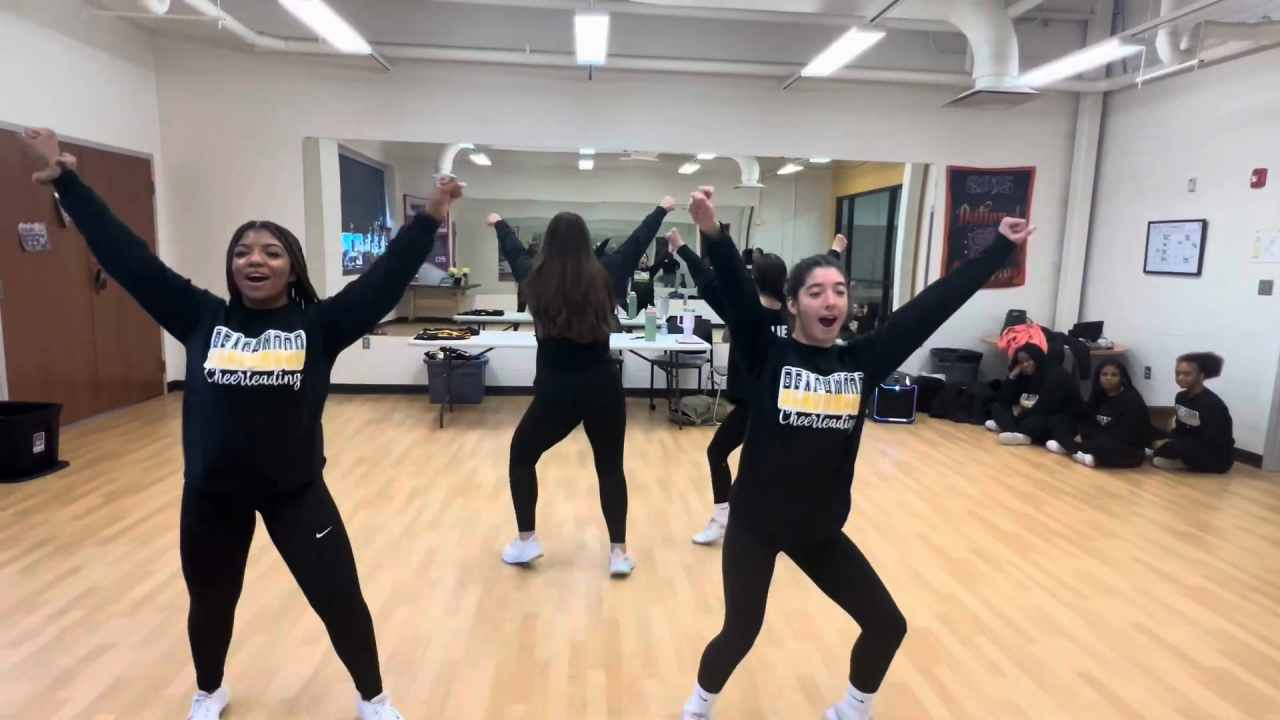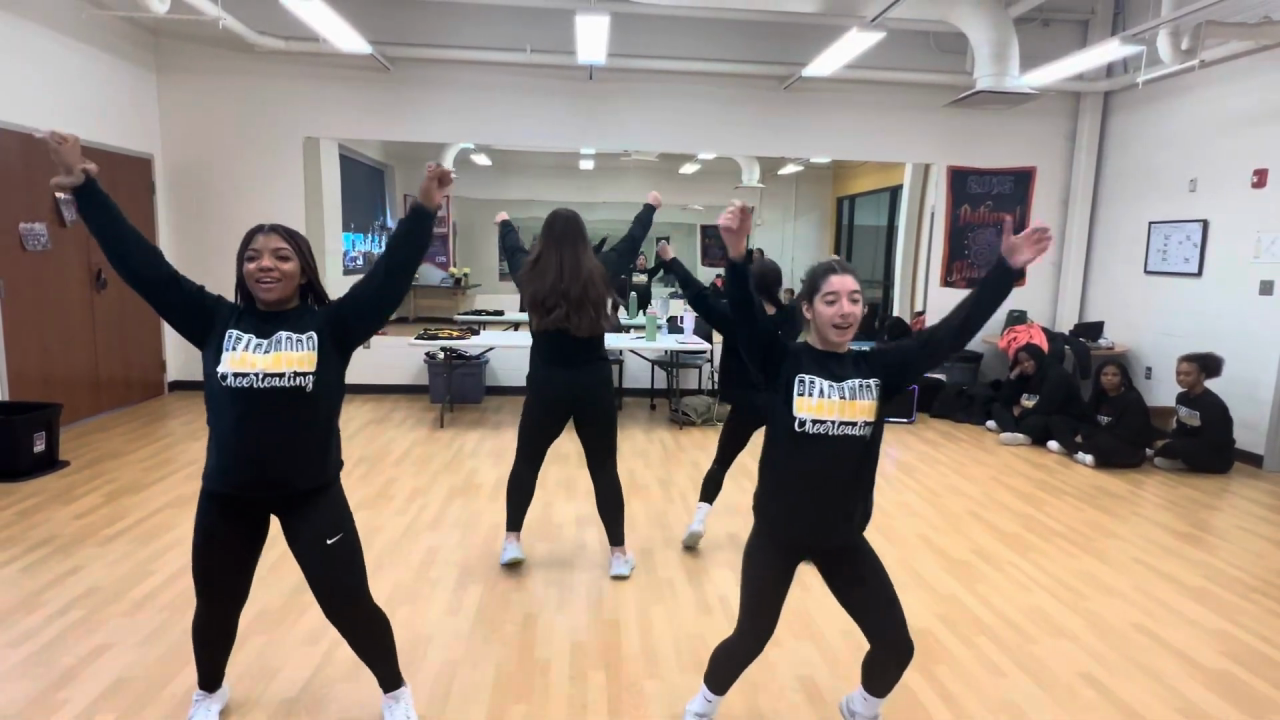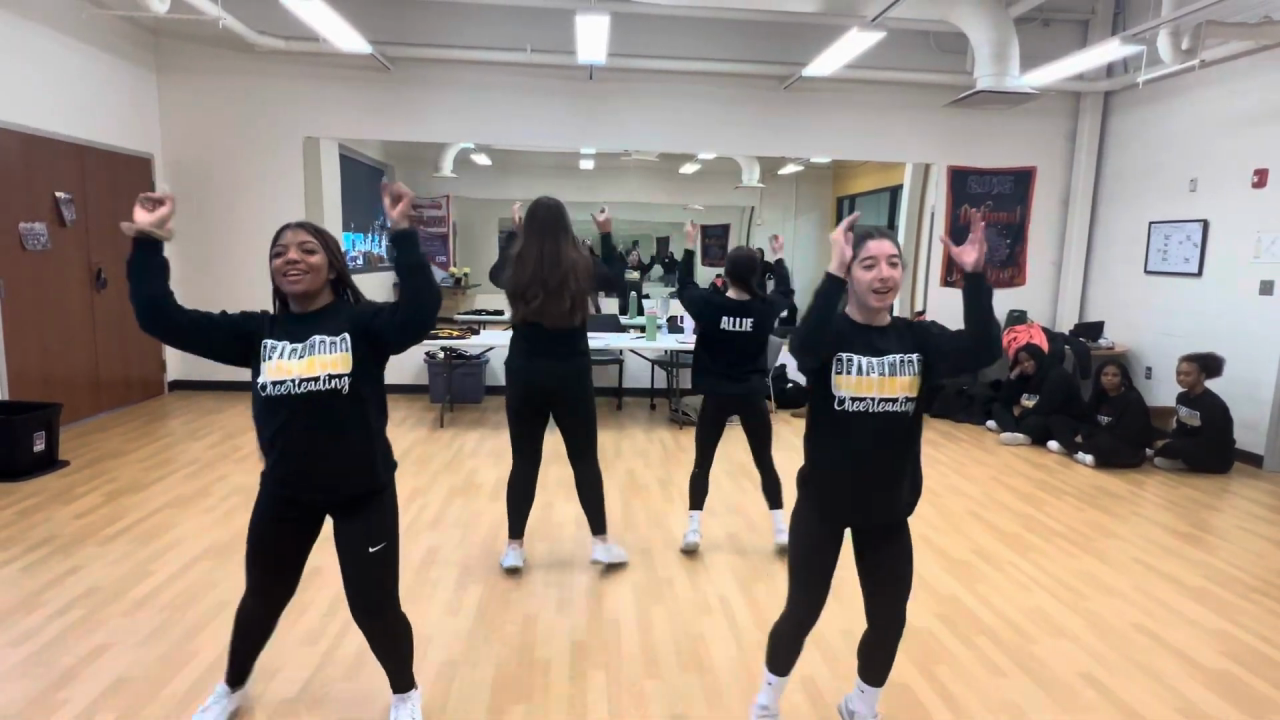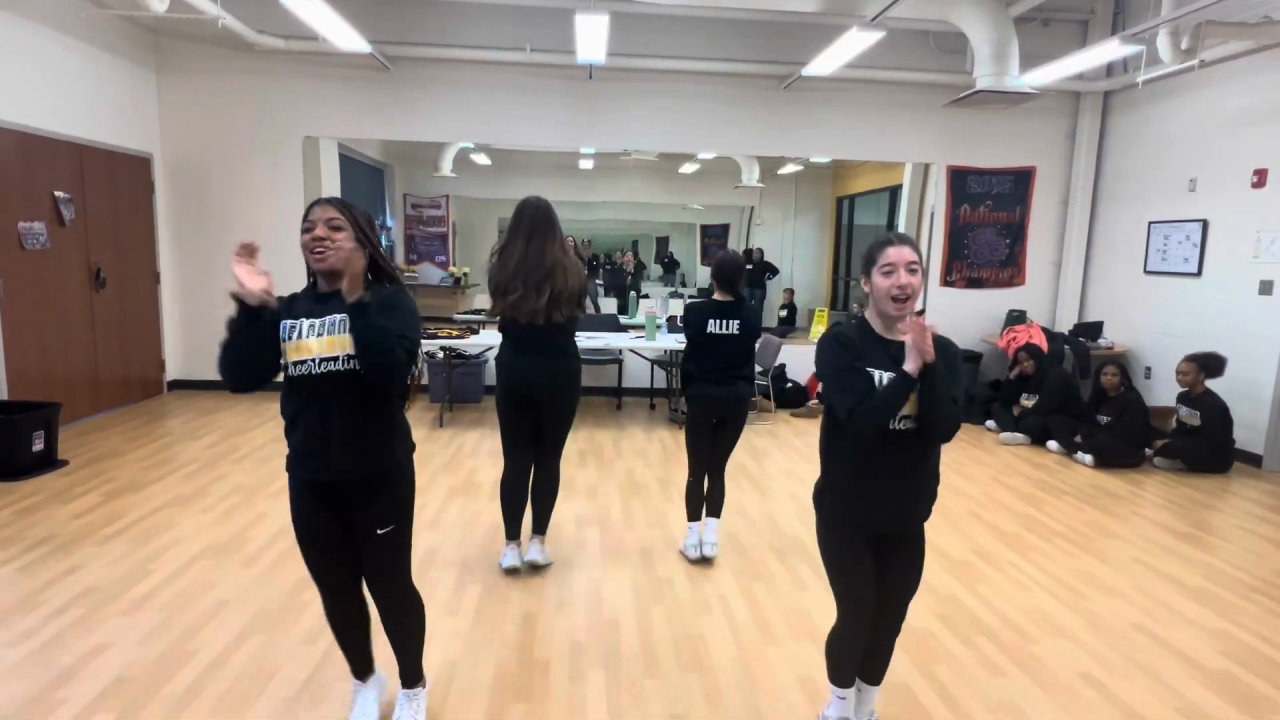
dt=0.2s
person 1, frame 1
left shoulder: (320, 325)
right shoulder: (202, 318)
left elbow: (386, 278)
right elbow: (127, 257)
left wrist: (429, 219)
right wrist: (65, 180)
left hip: (296, 491)
right hip: (213, 492)
left knee: (340, 601)
right knee: (211, 603)
person 1, frame 2
left shoulder: (330, 325)
right shoulder: (217, 321)
left elbow: (390, 280)
right elbow: (142, 267)
left wrist: (422, 213)
right wrist: (86, 191)
left hip: (312, 493)
right hip: (230, 495)
left knee: (350, 604)
right knee: (217, 604)
person 1, frame 3
left shoulder: (362, 320)
right shoulder: (253, 330)
left elbow: (420, 317)
right elbow: (164, 323)
left wrist: (402, 236)
right wrist: (146, 245)
left hip: (364, 490)
right hip: (286, 491)
left knee: (375, 608)
right knee: (262, 599)
person 1, frame 4
left shoulder: (387, 301)
right shoulder: (283, 311)
left elbow: (396, 364)
right elbow: (238, 376)
left wrist: (358, 298)
right wrist: (248, 306)
left hip: (378, 475)
right hip: (310, 476)
left knee: (389, 584)
right knee: (336, 587)
person 2, frame 1
left shoulder: (863, 361)
right shoulder: (767, 355)
left elbow: (933, 306)
right elbow: (737, 296)
left wrist: (1001, 248)
right wrist: (713, 234)
left hip: (821, 529)
right hip: (754, 525)
left knee: (888, 626)
right knee: (740, 633)
person 2, frame 2
left shoulder: (881, 367)
right shoulder: (780, 365)
left elbow: (956, 332)
right elbow: (746, 323)
left wrist: (1006, 270)
right wrist: (737, 256)
left hip: (844, 534)
right hip: (779, 531)
left knee: (896, 644)
right knee: (751, 637)
person 2, frame 3
left shoulder: (920, 338)
right shoulder: (825, 326)
left elbow: (983, 353)
right elbow: (806, 350)
left wrist: (974, 277)
right wrist: (835, 275)
left hip: (889, 507)
right hip: (823, 502)
left knee: (889, 619)
right knee: (803, 612)
person 2, frame 4
left shoulder: (941, 350)
right shoulder: (840, 344)
left elbow: (945, 428)
right elbow: (860, 421)
left wrist: (928, 368)
right wrist: (907, 370)
left hip: (906, 514)
right hip: (844, 510)
left knee: (888, 622)
right knee: (856, 619)
person 3, frame 1
left shoulder: (536, 280)
right shoulder: (602, 279)
left elbow: (513, 251)
right elbow: (634, 247)
left wrist: (499, 224)
right wrist: (660, 211)
left hip: (554, 390)
right hip: (602, 386)
left knee: (522, 457)
right knee: (610, 468)
left ankle: (526, 540)
right ankle: (619, 552)
person 3, frame 2
left shoulder: (530, 275)
right shoulder: (598, 274)
left elbow: (510, 252)
right elbow: (630, 247)
left wrist: (504, 225)
right wrist: (650, 208)
left hip: (547, 384)
right hip: (593, 384)
left knee: (526, 461)
right knee: (604, 469)
left ankle: (512, 540)
right ankle: (619, 554)
person 3, frame 3
left shoulder: (515, 268)
right shoulder: (582, 266)
left elbow: (495, 274)
right elbow: (610, 277)
left wrist: (515, 232)
right wrist: (606, 235)
left hip: (524, 375)
right hip: (571, 374)
left knee: (524, 461)
right knee: (584, 458)
left ankle: (514, 546)
right ankle: (601, 541)
person 3, frame 4
left shoulder: (501, 268)
right shoulder: (568, 269)
right elbow: (578, 312)
left hip: (514, 373)
right hip: (560, 373)
left knee: (516, 459)
right knee: (548, 459)
left ankle: (511, 546)
right ankle: (537, 541)
person 4, frame 1
right shoulder: (794, 313)
left elbow: (709, 283)
left wrist: (680, 248)
right wrist: (835, 252)
left hip: (751, 403)
left knee: (716, 453)
left ankle: (721, 520)
person 4, frame 2
right shoulder: (788, 320)
left elbow: (698, 294)
left wrist: (670, 261)
left hip: (745, 407)
left knee: (720, 464)
left ankle: (699, 520)
person 4, frame 3
left shoulder: (707, 304)
right shoulder: (766, 308)
left elbow: (685, 286)
right elbow: (785, 291)
left wrist: (690, 249)
right wrist: (778, 259)
left hip: (715, 394)
right hip: (752, 394)
left knee: (703, 462)
right knee: (764, 461)
left ankle: (694, 528)
right ankle: (781, 529)
person 4, frame 4
left shoulder: (695, 312)
right shoulder: (750, 316)
left hip: (701, 398)
right hip: (737, 400)
left knee: (697, 469)
right knee: (717, 469)
left ankle: (693, 537)
right ankle: (711, 536)
